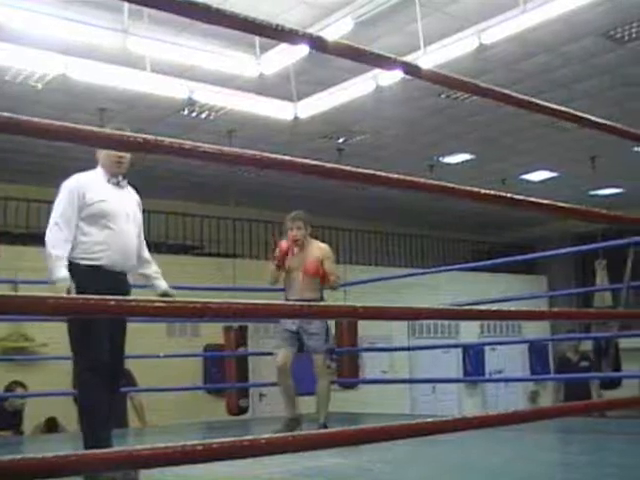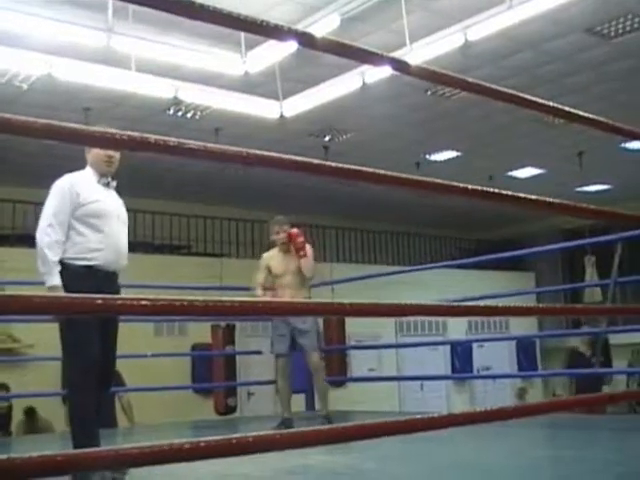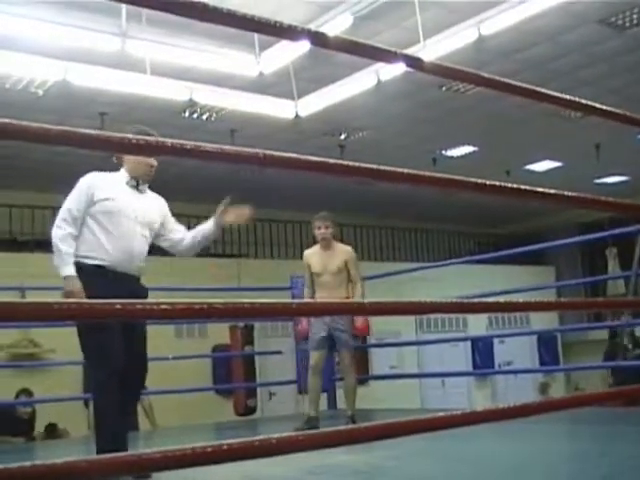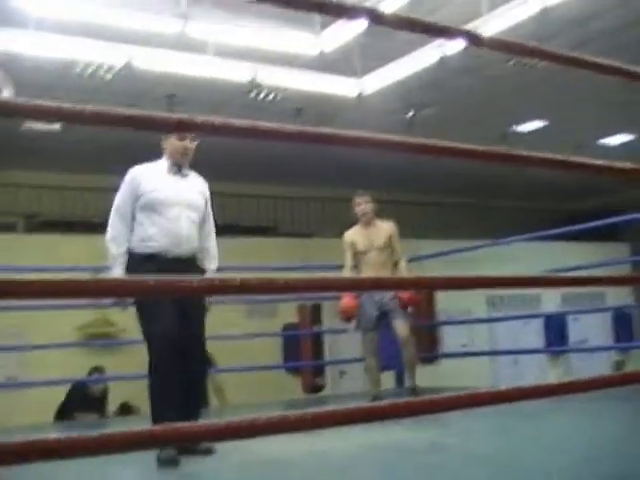
dt=0.7s
person 1, frame 1
left shoulder: (132, 196)
right shoulder: (80, 184)
left elbow: (139, 247)
right elbow: (57, 230)
left wrist: (160, 284)
right wrist: (61, 275)
left hip: (117, 285)
right hip: (87, 281)
left knee: (113, 367)
right knee: (93, 366)
left ankle: (102, 446)
right ankle: (98, 450)
person 1, frame 2
left shoulder: (116, 198)
right shoulder: (71, 185)
right elbow: (48, 235)
right wrist: (53, 282)
left hip: (107, 285)
right hip: (79, 282)
left knee: (104, 369)
right knee: (84, 369)
left ankle: (91, 447)
right ankle: (85, 451)
person 1, frame 3
left shoulder: (156, 203)
right shoulder: (95, 182)
left elbow: (182, 243)
right elbow: (63, 229)
left wrist: (216, 222)
right wrist: (69, 274)
left hip: (130, 288)
right hip: (95, 283)
left knee: (134, 371)
right knee: (109, 370)
left ankle: (116, 450)
right ankle: (111, 457)
person 1, frame 4
left shoulder: (199, 184)
right shoulder: (139, 175)
left elbow: (207, 234)
right elbow: (118, 227)
left wrist: (209, 272)
right wrist: (117, 272)
left hip: (188, 271)
right hip: (150, 268)
left knee: (192, 350)
right knee: (163, 345)
person 2, frame 1
left shoulder: (322, 250)
right shoulder: (284, 249)
left elbow: (335, 282)
right elbow: (272, 281)
left wrist: (323, 276)
right wrist: (278, 260)
left knee: (320, 367)
right knee: (282, 364)
left ankle: (322, 422)
right ankle: (292, 415)
person 2, frame 2
left shoulder: (305, 249)
right shoulder: (266, 259)
left elbow: (309, 275)
right elbow: (258, 288)
left wrist: (300, 249)
right wrist: (264, 300)
right hip: (280, 315)
left knee: (316, 363)
right knee: (282, 367)
left ankle: (325, 414)
right ankle: (286, 418)
person 2, frame 3
left shoulder: (347, 252)
right shoulder: (308, 255)
left elbow: (357, 283)
left hip: (343, 313)
right hip: (318, 313)
left knee: (347, 363)
right knee: (314, 365)
left ankle: (351, 415)
right ankle: (312, 416)
person 2, frame 4
left shoulder: (389, 228)
right shoulder: (349, 236)
left elbow: (399, 259)
right elbow: (349, 268)
left hip: (390, 289)
right hip: (366, 293)
left knee: (405, 336)
right knee: (369, 347)
left ankle: (412, 386)
right ankle: (376, 394)
